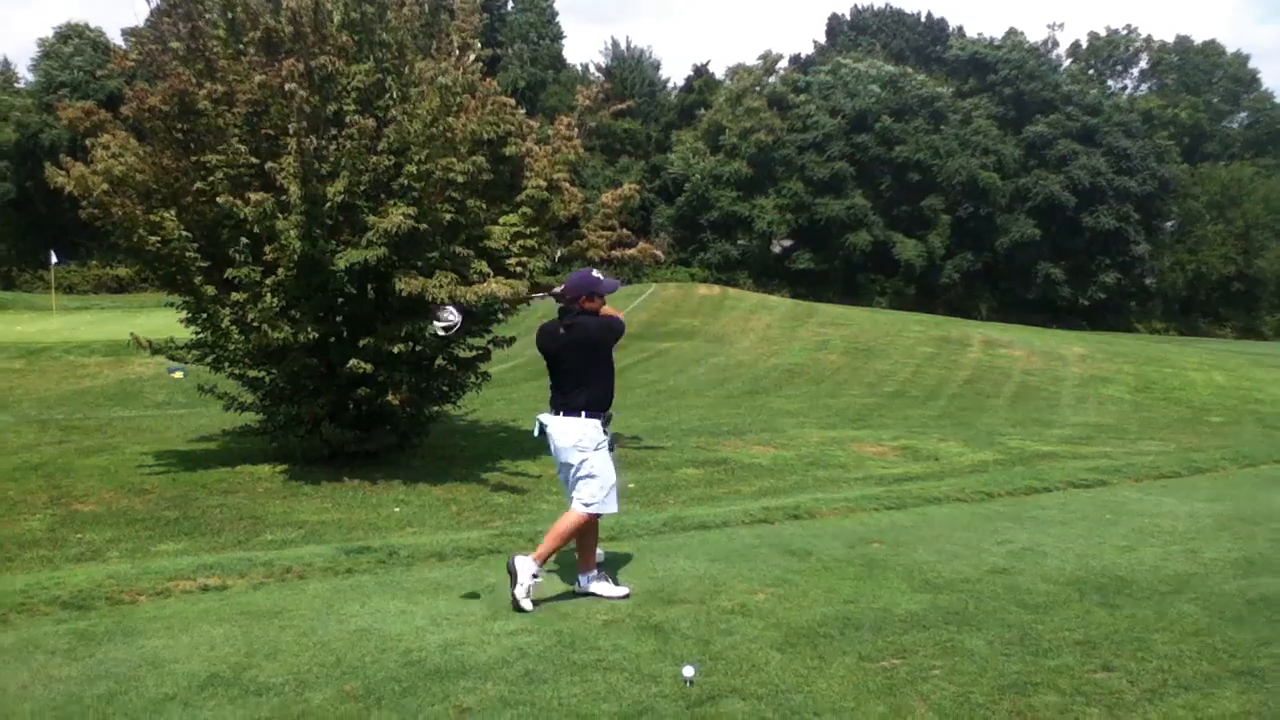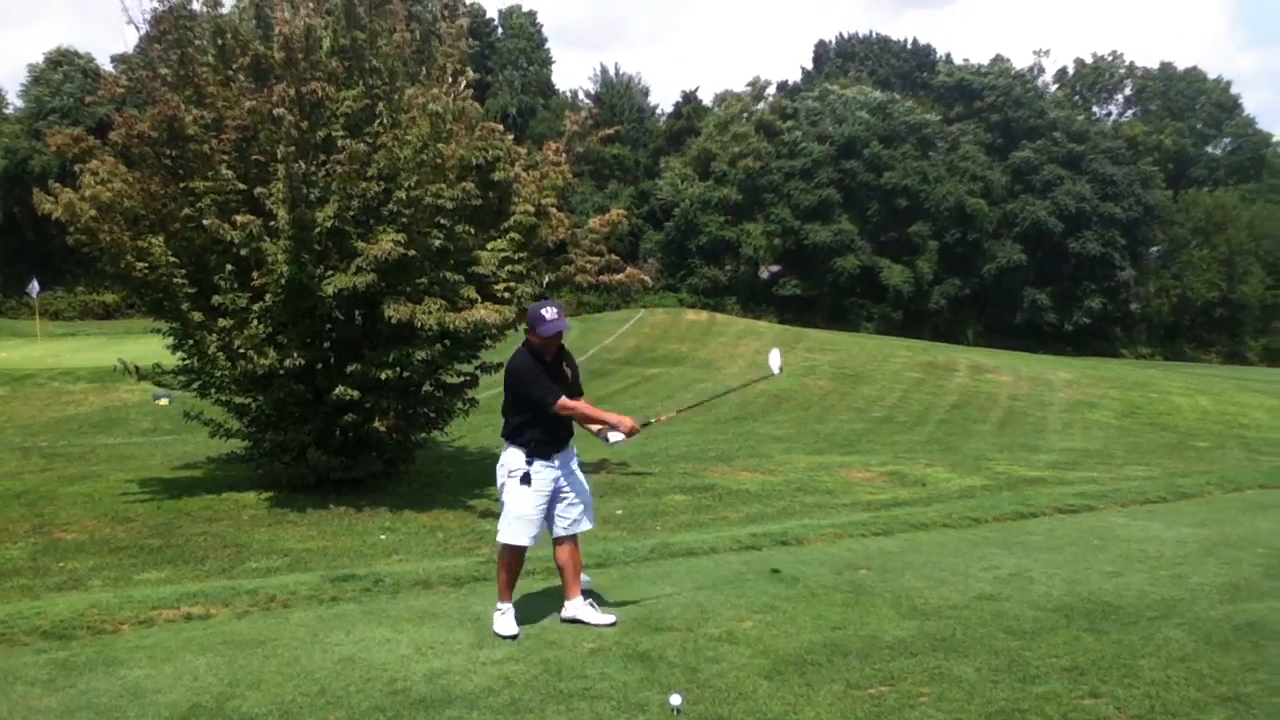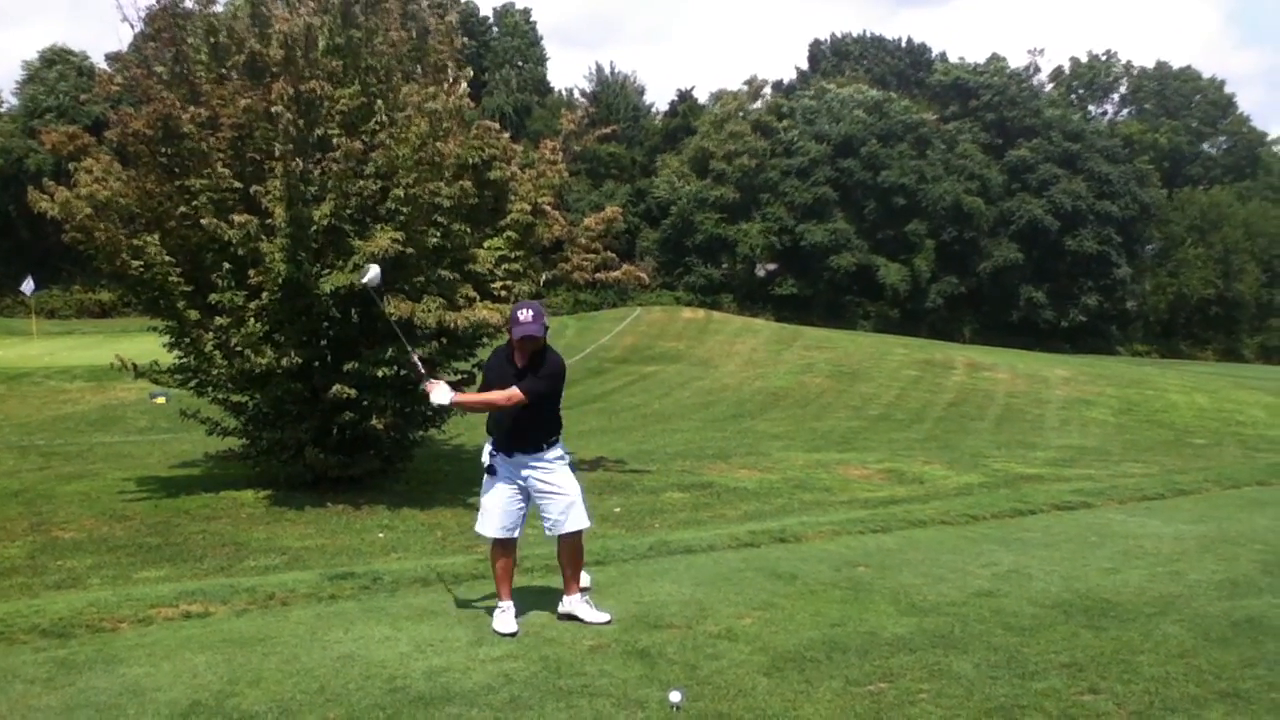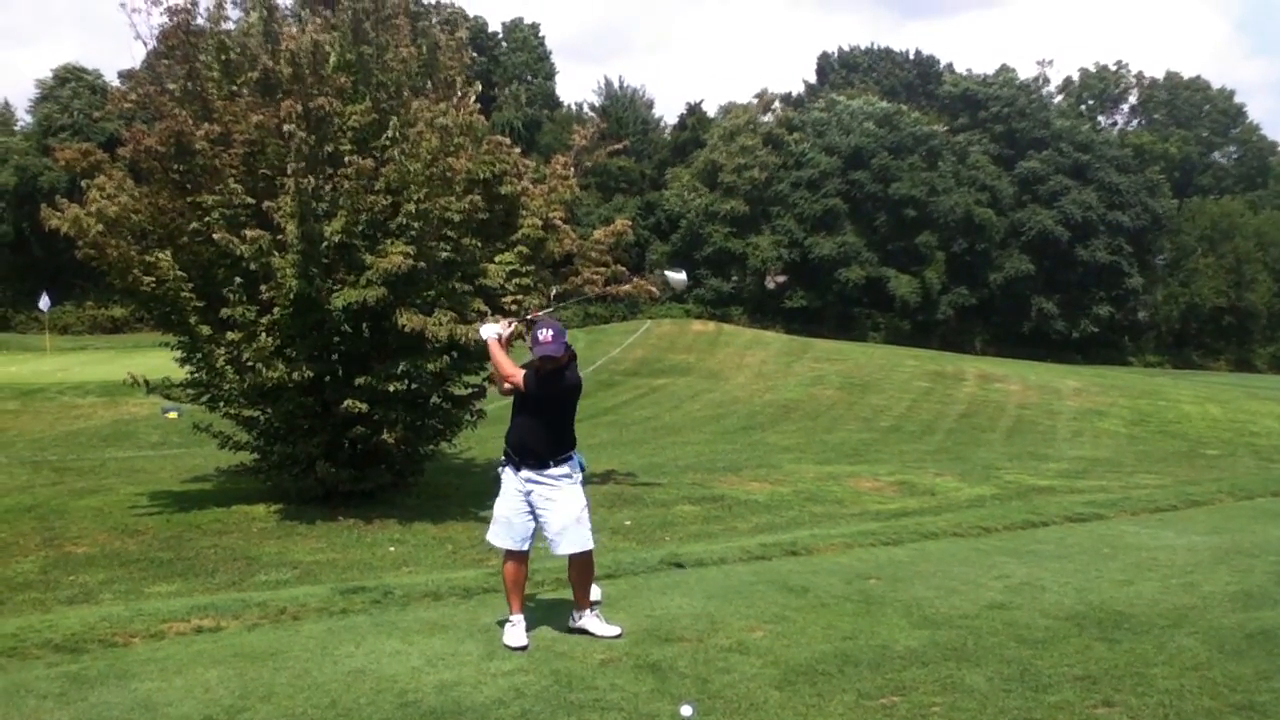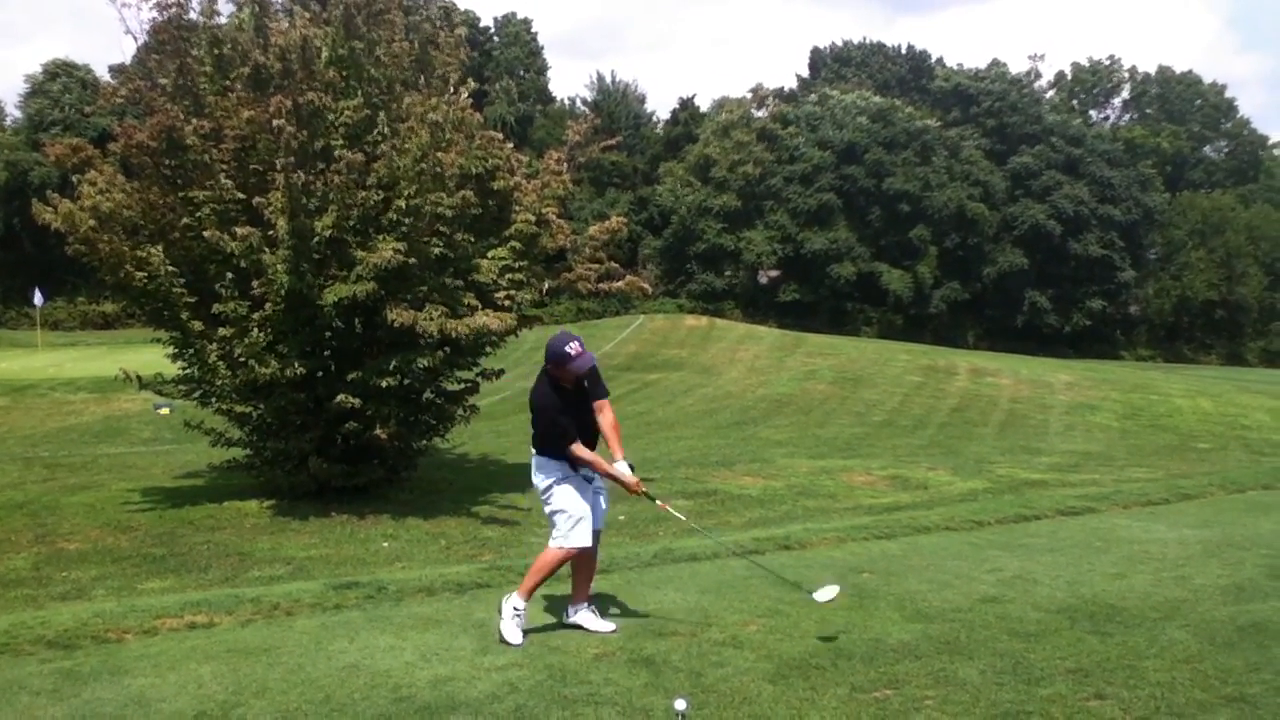
dt=0.4s
person 1, frame 1
left shoulder: (549, 332)
right shoulder: (595, 328)
right elbow: (615, 319)
left wrist: (567, 298)
right wrist: (596, 306)
left hip: (564, 423)
right hip: (585, 428)
left knee: (589, 502)
right knee: (587, 504)
left ankle: (588, 574)
right ankle: (530, 564)
person 1, frame 2
left shoulder: (563, 357)
right shoulder: (521, 365)
left elbow: (575, 405)
right elbow: (564, 408)
left wrist: (602, 424)
right wrist: (614, 420)
left hip: (561, 458)
right hip: (525, 462)
left knee: (567, 532)
right knee: (517, 540)
left ankle: (575, 602)
right ankle: (504, 607)
person 1, frame 3
left shoulder: (552, 365)
right shoulder: (499, 356)
left elbow: (511, 398)
right elbow: (483, 399)
left wrist: (455, 398)
right wrist: (451, 396)
left hip: (545, 459)
right hip: (503, 459)
left knee: (570, 528)
right knee: (502, 535)
left ankle: (573, 599)
right ankle: (505, 605)
person 1, frame 4
left shoulder: (566, 378)
right shoulder: (538, 366)
left elbow: (512, 377)
right elbow: (506, 385)
left wrist: (493, 342)
right wrist: (501, 342)
left hip: (557, 475)
right hip: (516, 472)
left knee: (579, 546)
right knee: (514, 547)
left ankle: (583, 613)
right ankle: (516, 618)
person 1, frame 5
left shoulder: (582, 372)
right shoulder: (545, 399)
left elbow: (603, 410)
right elbow: (574, 449)
left wrist: (619, 459)
right wrist: (615, 475)
left hip: (582, 466)
right hip: (559, 471)
left knee: (590, 535)
right knee: (569, 542)
left ankle: (578, 607)
right ankle: (516, 603)
